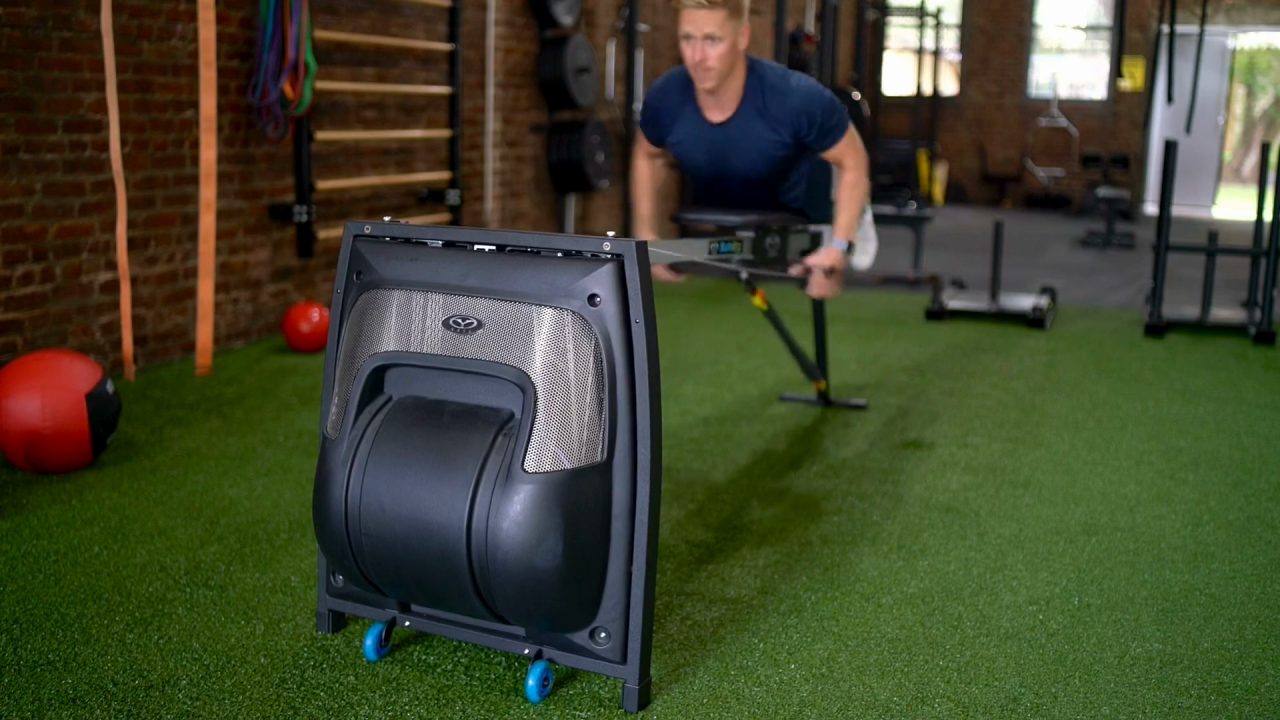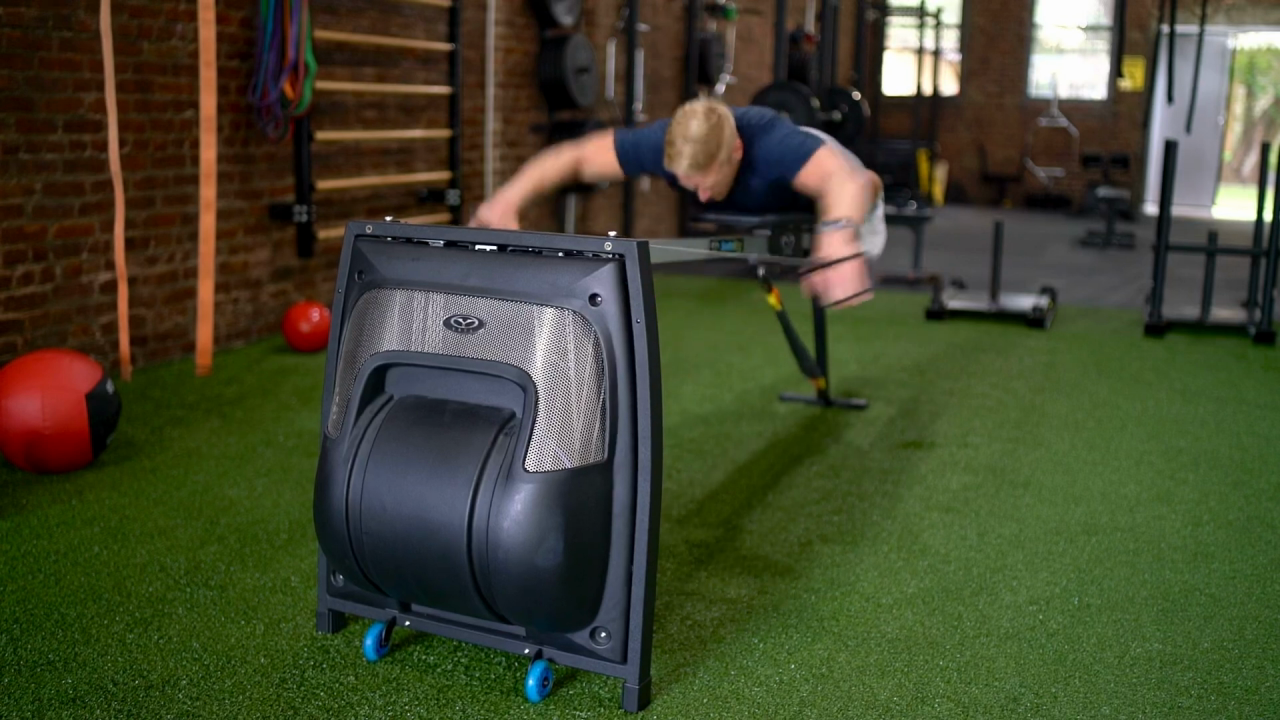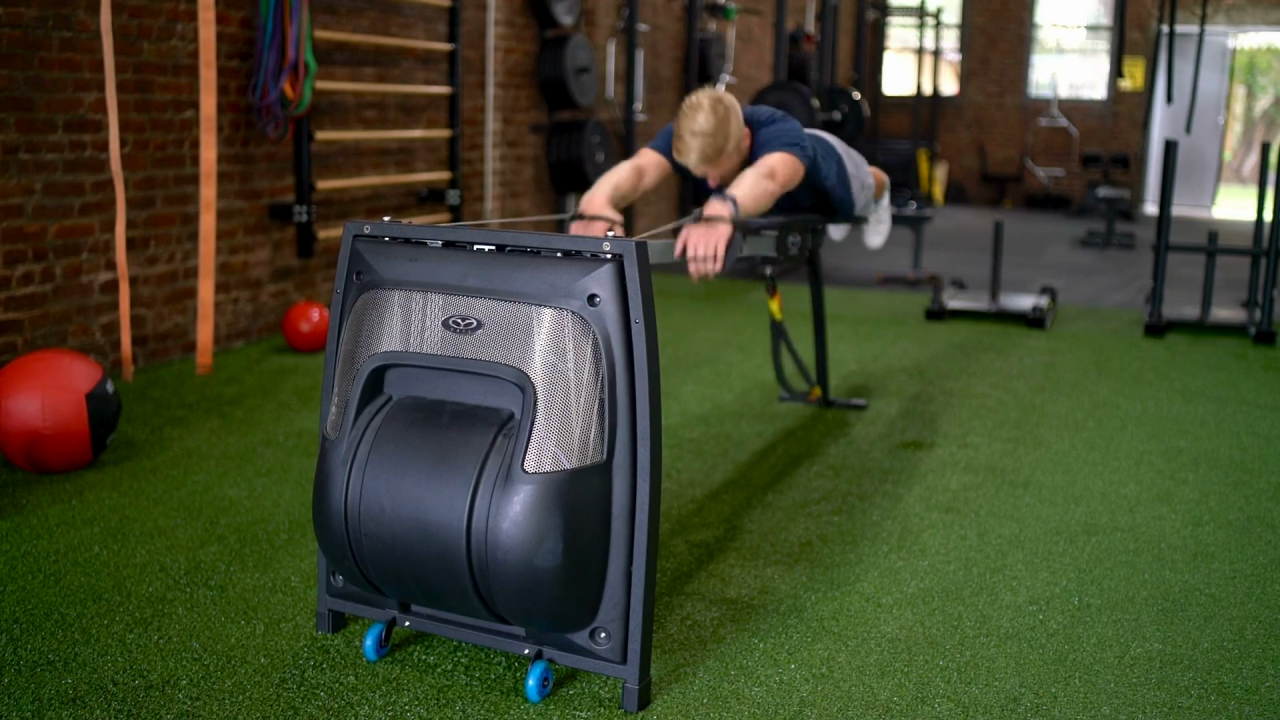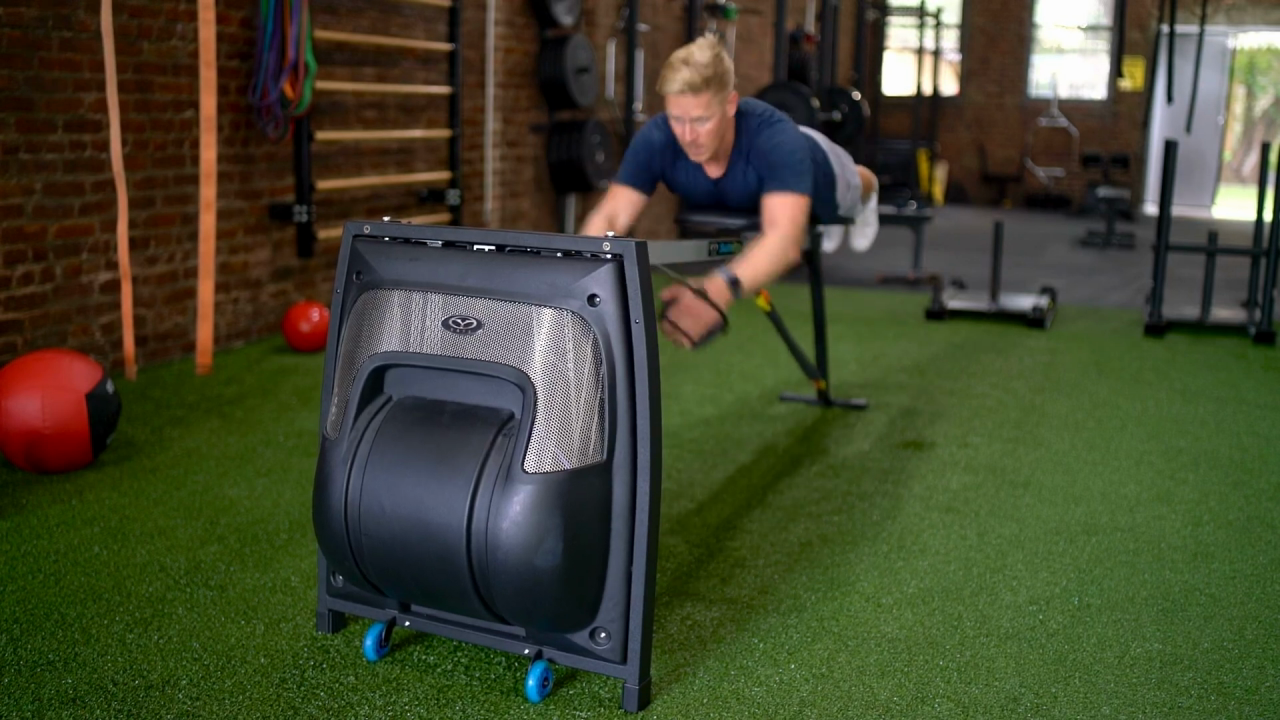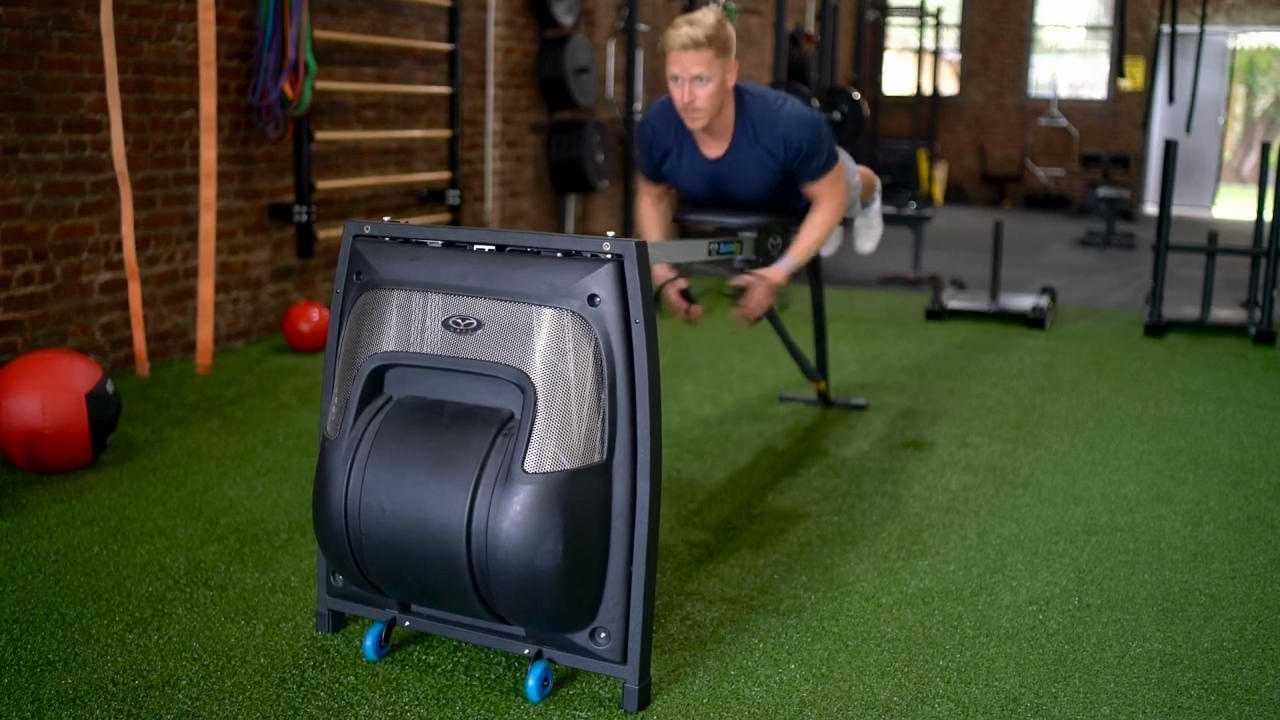
dt=1s
person 1, frame 1
left shoulder: (796, 96)
right shoulder: (664, 97)
left elbow: (851, 164)
right elbow: (648, 154)
left wrist: (839, 247)
right wrist: (645, 232)
left hip: (797, 208)
left ankle: (861, 209)
person 1, frame 2
left shoulder: (774, 144)
right shoulder: (667, 141)
left elbow: (842, 179)
right elbow: (575, 155)
left wrist: (839, 236)
right wrist: (505, 201)
left hip: (812, 160)
left ankle: (871, 202)
person 1, frame 3
left shoulder: (779, 135)
right shoulder: (684, 139)
left elbow: (766, 178)
right elbow: (636, 170)
left wrist: (720, 213)
right wrist: (594, 206)
left hip: (826, 178)
person 1, frame 4
left shoulder: (778, 142)
right shoulder: (656, 140)
left elbow: (784, 237)
right elbow: (611, 216)
left wrist: (719, 289)
left hip: (812, 170)
person 1, frame 5
left shoulder: (788, 122)
right shoulder: (657, 126)
left elbow: (830, 196)
right elbow: (652, 197)
left wrist: (782, 270)
right wrist: (661, 271)
left hip: (801, 203)
left ankle: (866, 190)
